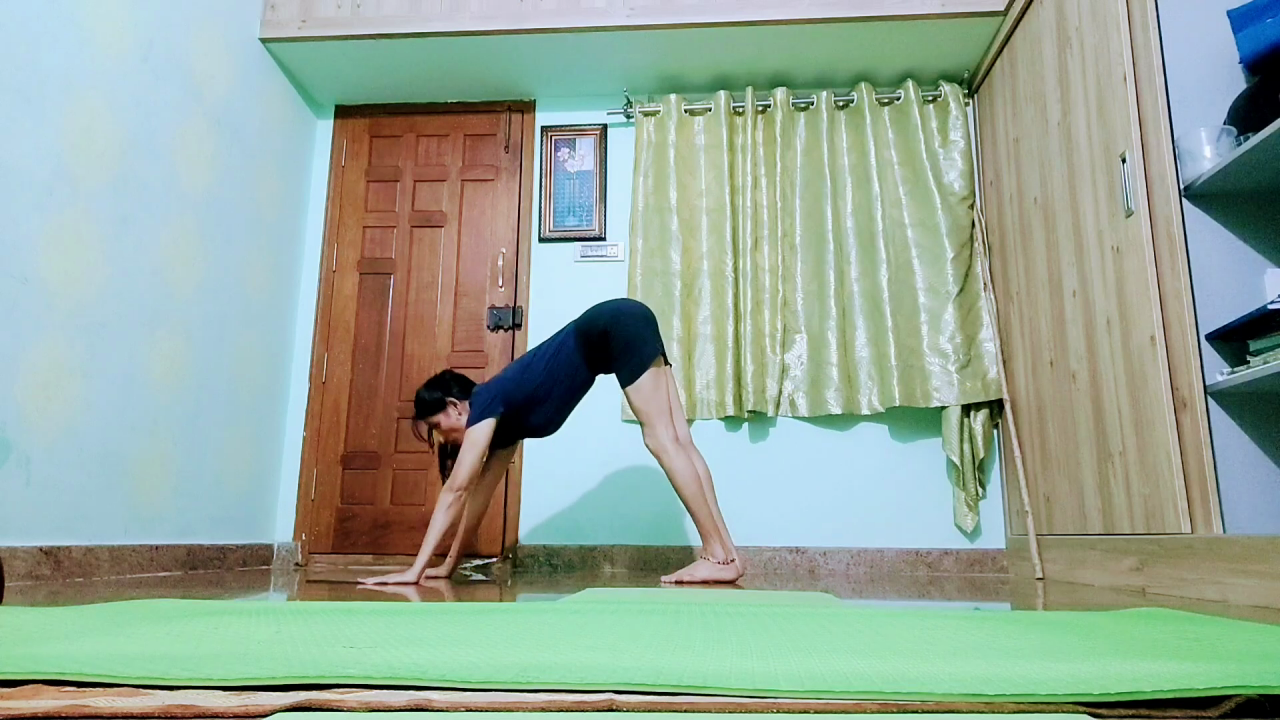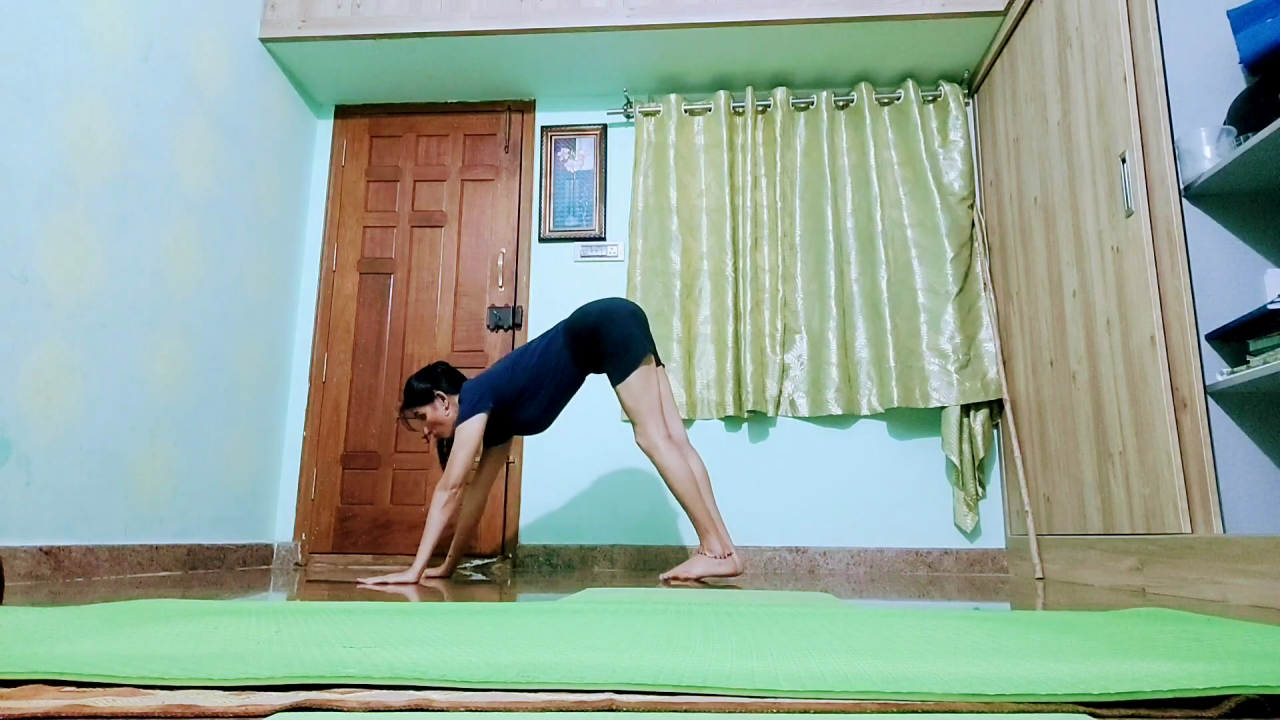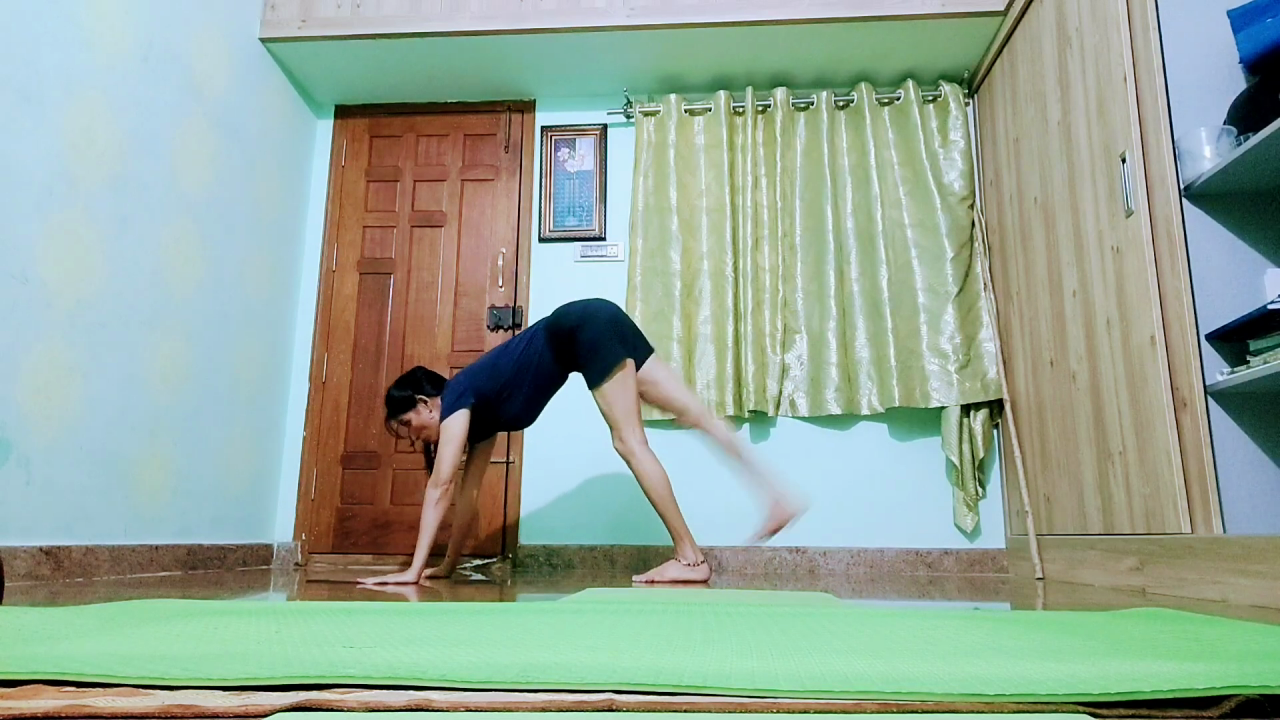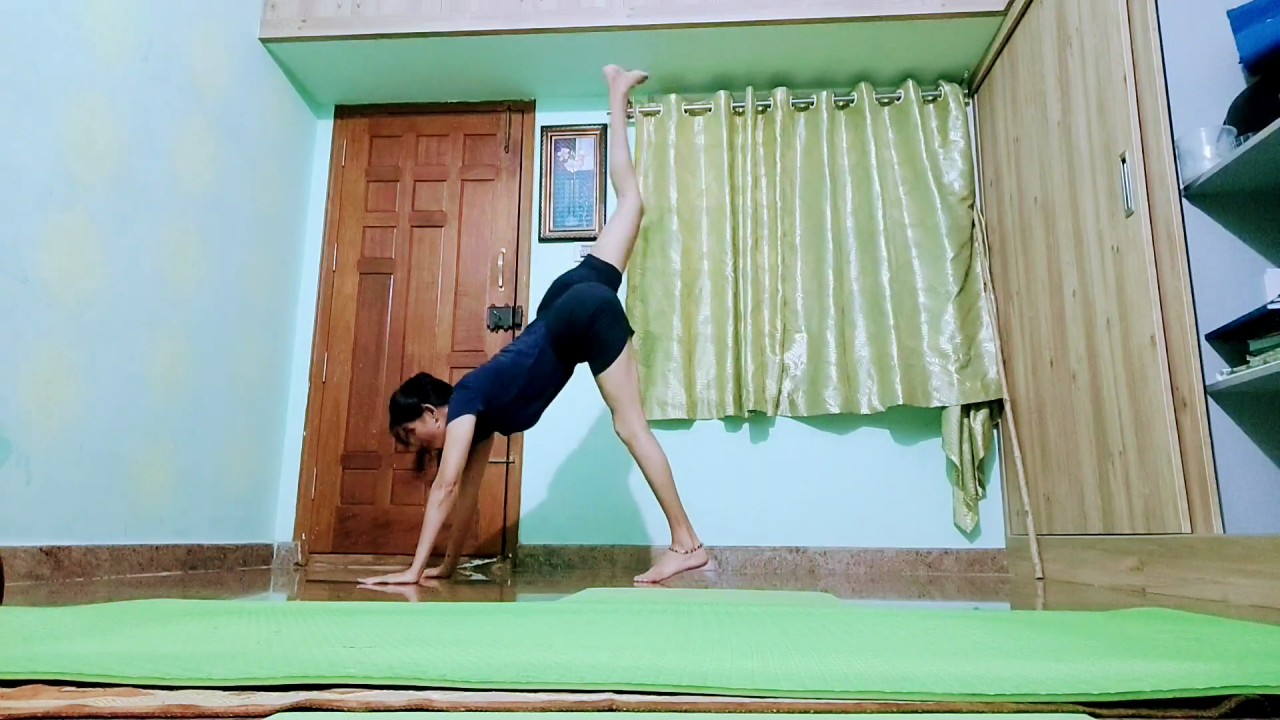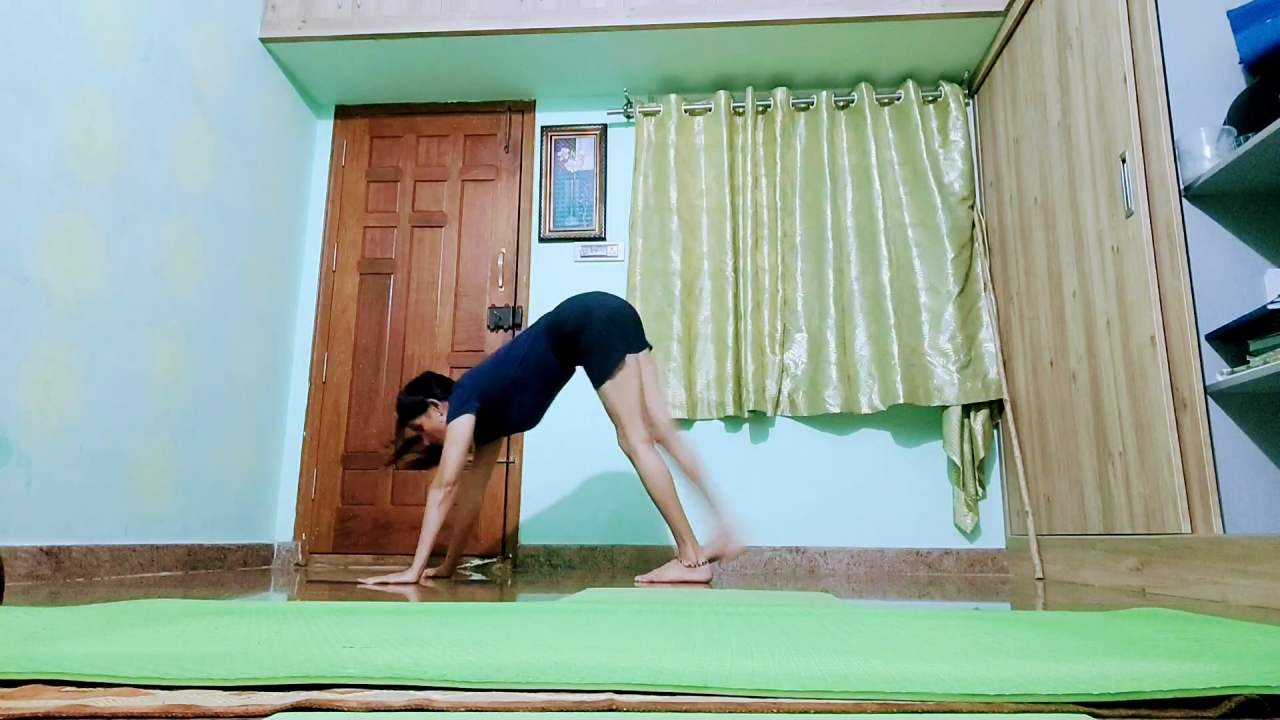
dt=0.5s
person 1, frame 1
left shoulder: (485, 403)
right shoulder: (504, 418)
left elbow: (456, 489)
right elbow: (480, 491)
left wrist: (415, 570)
right wrist: (449, 563)
left hip: (618, 327)
right hip: (616, 333)
left knee: (662, 441)
right knee: (678, 440)
left ankle: (718, 557)
right ankle: (726, 553)
person 1, frame 2
left shoulder: (474, 399)
right shoulder: (496, 415)
left elbow: (450, 487)
right elbow: (477, 488)
left wrist: (416, 569)
right wrist: (448, 564)
left hip: (608, 325)
right hip: (609, 331)
left knee: (654, 438)
right knee: (673, 438)
left ankle: (716, 550)
right ankle: (723, 549)
person 1, frame 3
left shoulder: (454, 403)
right shoulder: (475, 413)
left elbow: (442, 487)
right elbow: (467, 488)
left wrist: (412, 567)
right wrist: (449, 563)
left hip: (586, 328)
right hip: (586, 325)
left knee: (631, 443)
right knee: (693, 410)
left ankle: (689, 557)
right ankle: (775, 496)
person 1, frame 4
left shoulder: (464, 405)
right shoulder: (478, 411)
left elbow: (446, 487)
right elbow: (467, 487)
left wrist: (416, 569)
right wrist: (449, 564)
left hip: (586, 315)
right hip: (575, 300)
left knee: (631, 427)
right knee: (630, 201)
left ankle: (685, 544)
person 1, frame 5
left shoulder: (463, 402)
right shoulder: (488, 413)
left elbow: (445, 487)
right elbow: (472, 490)
left wrist: (416, 569)
right wrist: (448, 565)
left hip: (591, 322)
right hip: (604, 316)
left knee: (636, 441)
right knee: (661, 432)
left ankle: (692, 556)
right ankle: (723, 531)
